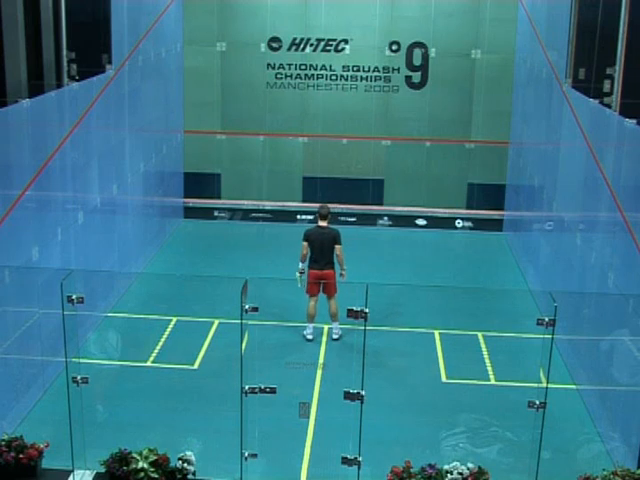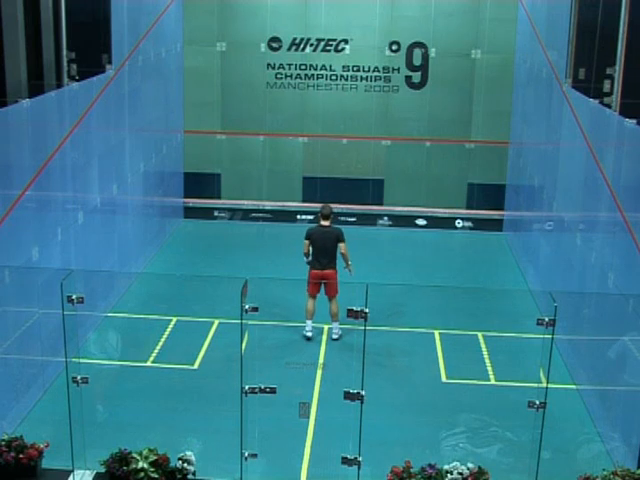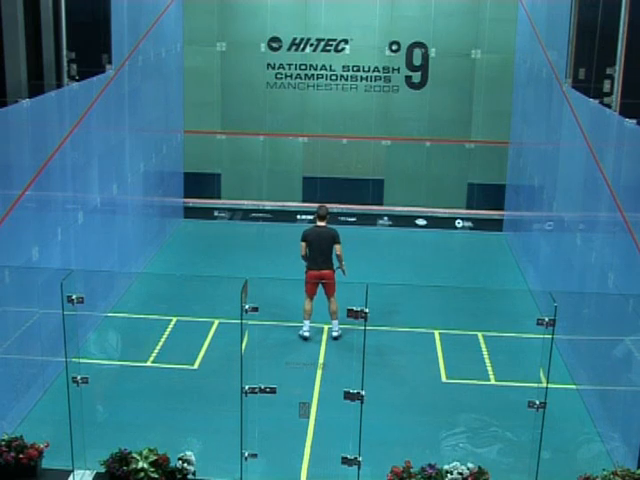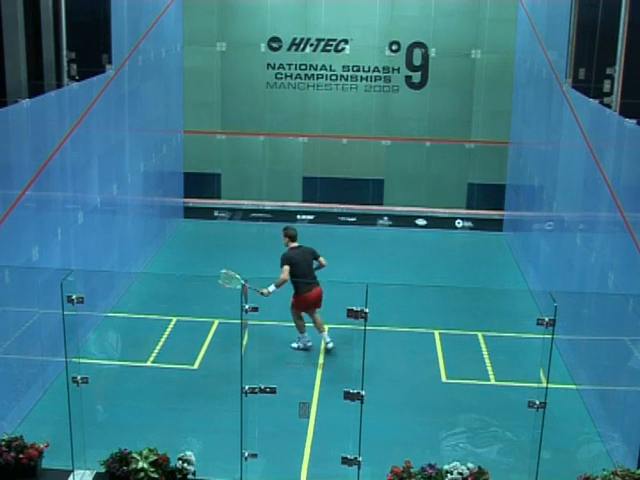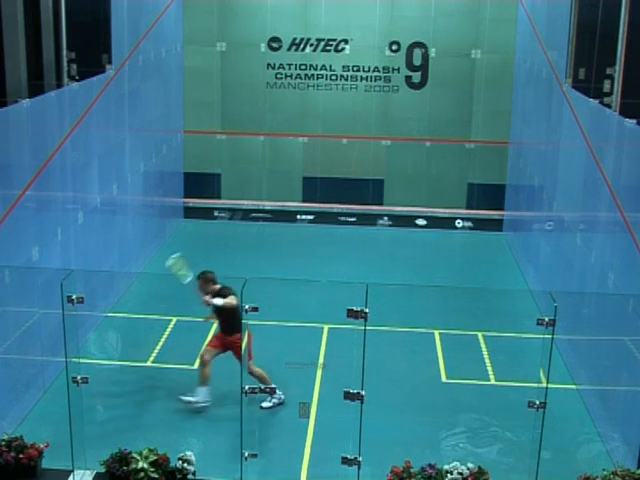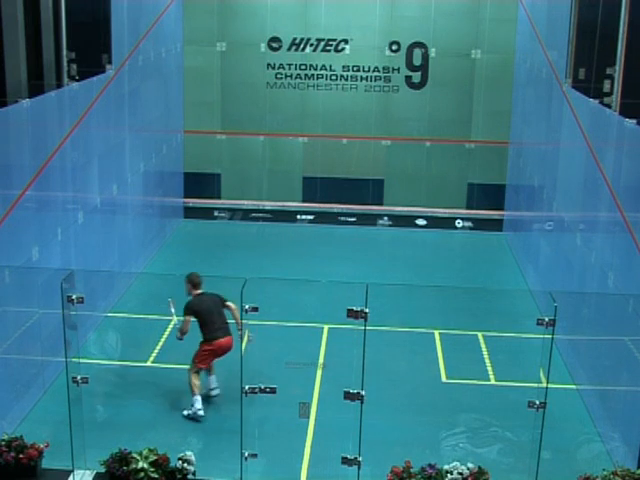
dt=0.7s
person 1, frame 1
left shoulder: (308, 232)
right shoulder: (335, 233)
left elbow: (304, 253)
right elbow: (338, 253)
left wrist: (301, 266)
right wrist: (343, 269)
left hip: (313, 271)
right hip: (329, 271)
left knee: (312, 300)
right knee: (332, 300)
left ankle: (309, 331)
right ankle: (336, 332)
person 1, frame 2
left shoulder: (311, 231)
right shoulder: (337, 231)
left elbow: (305, 251)
right elbow: (343, 251)
left wrist: (308, 259)
right wrist: (348, 264)
left hip: (314, 270)
right hip: (330, 271)
left knee: (311, 299)
right knee: (332, 300)
left ankle: (308, 329)
right ankle: (335, 331)
person 1, frame 3
left shoulder: (307, 232)
right shoulder: (333, 232)
left elbow: (303, 254)
right elbow: (338, 252)
right wrist: (342, 264)
left hip: (312, 271)
right hip: (328, 271)
left knee: (309, 299)
right knee: (331, 299)
left ankle: (306, 330)
right ankle: (335, 330)
person 1, frame 4
left shoulder: (286, 256)
right shoulder: (309, 250)
left elbow: (284, 278)
right elbow: (323, 263)
left wrist: (270, 289)
left hip: (303, 294)
right hip: (317, 290)
left knee: (296, 313)
right knee: (313, 313)
left ankle: (305, 341)
right ankle: (327, 340)
person 1, frame 5
left shoulder: (226, 292)
right shoulder: (213, 294)
left elbow: (234, 303)
left wrist: (214, 302)
left hip: (238, 335)
right hip: (224, 334)
left knee: (249, 368)
right knee: (205, 358)
left ankle: (277, 395)
right ankle: (202, 397)
person 1, frame 6
left shoulder: (190, 305)
right shoulder: (214, 297)
left elbow: (184, 329)
right elbow: (233, 308)
left wrist: (180, 335)
right wrist: (240, 329)
left hip: (214, 343)
right hip: (228, 340)
left knee: (194, 371)
right knee: (204, 361)
left ankle: (197, 408)
right ankle: (213, 388)
